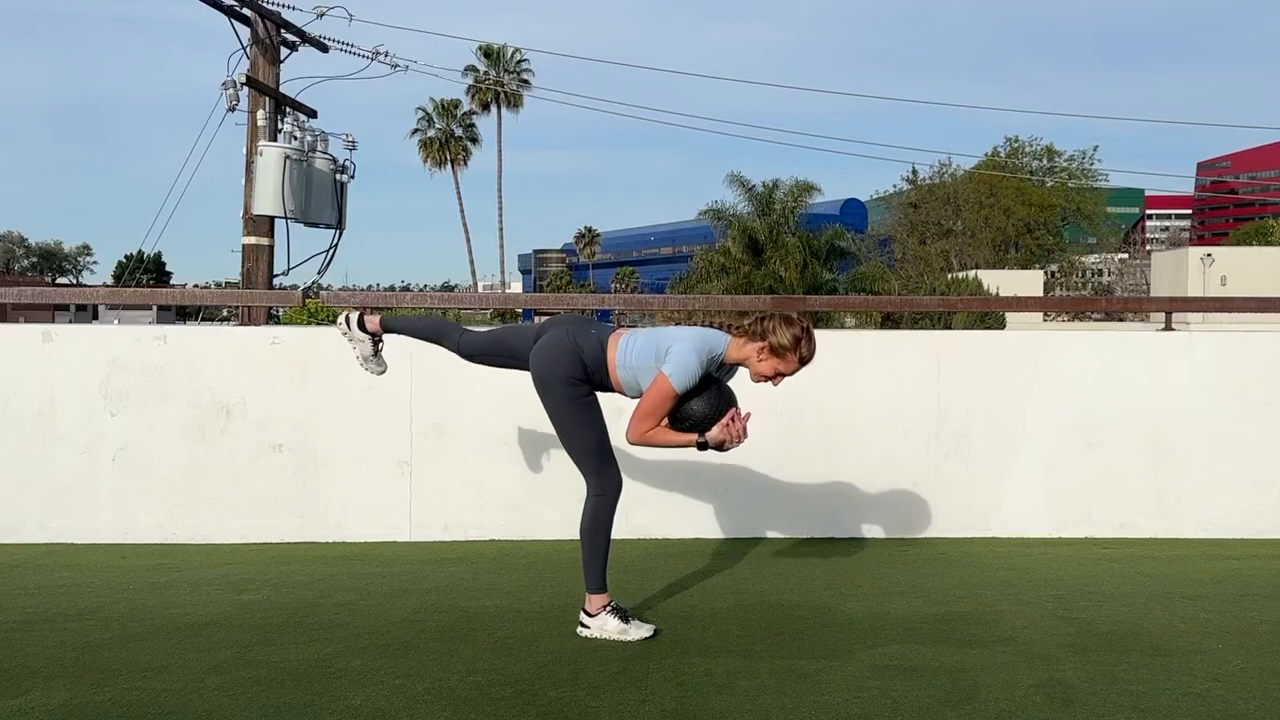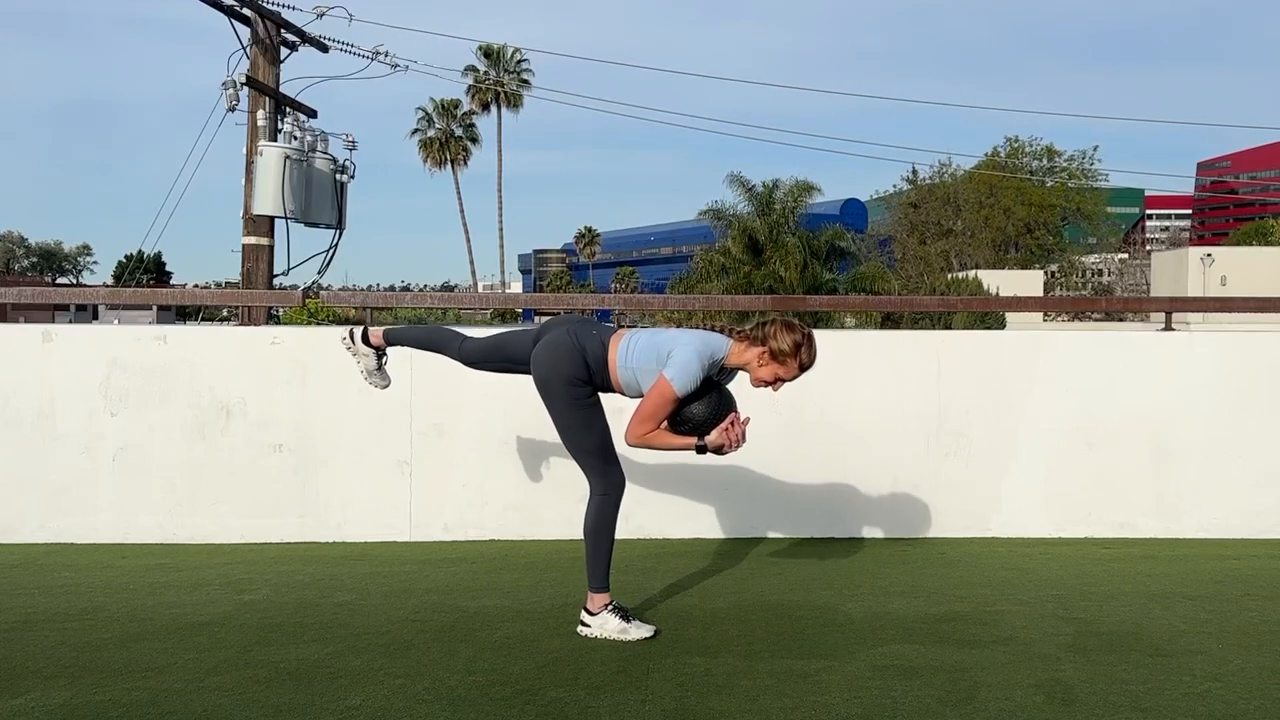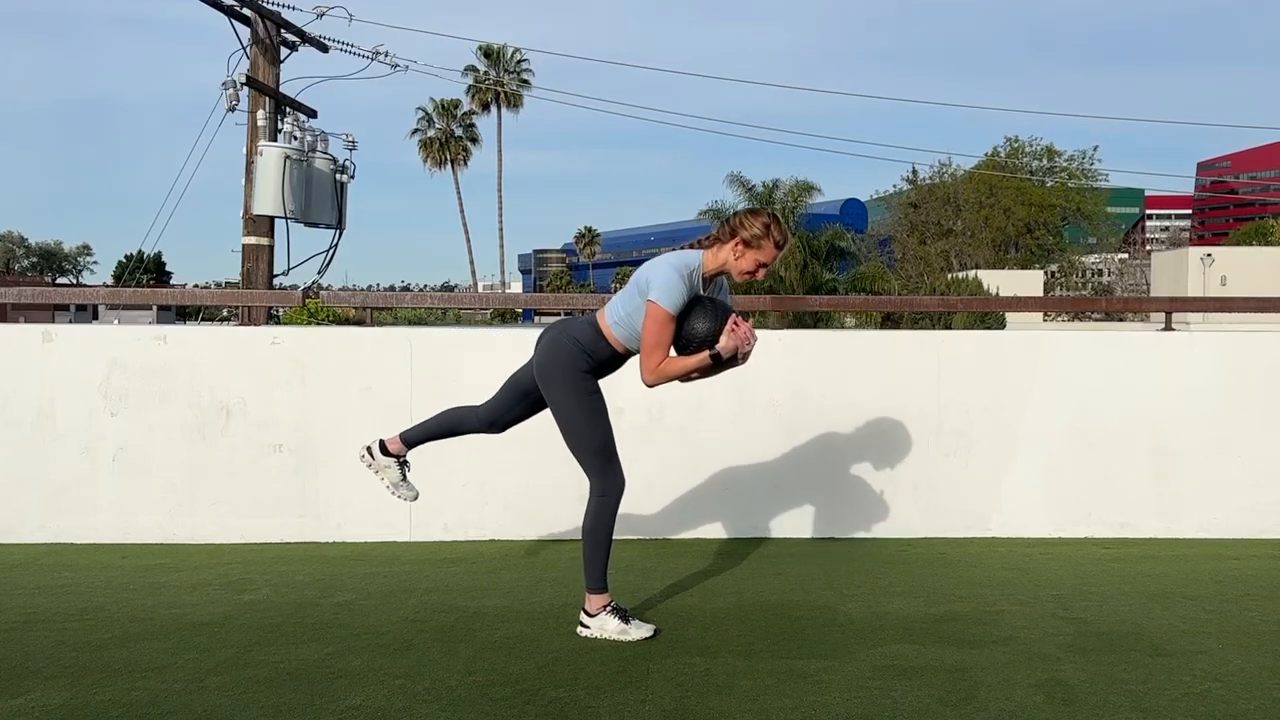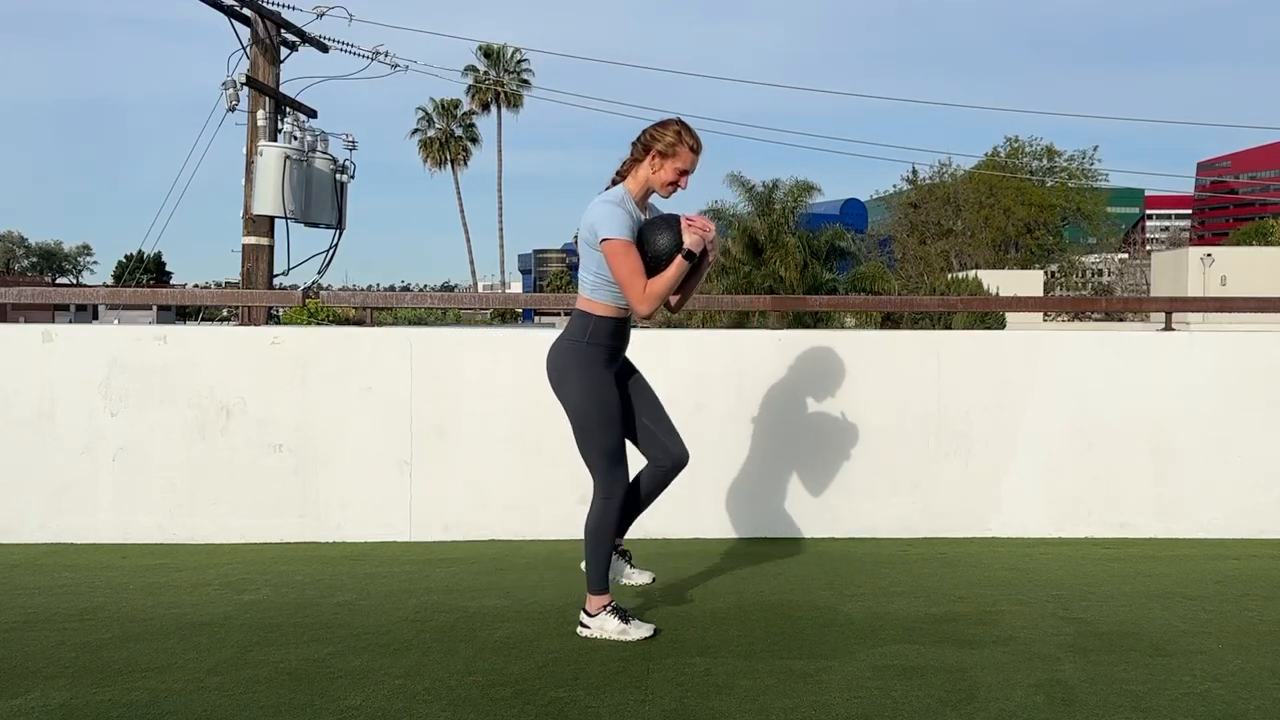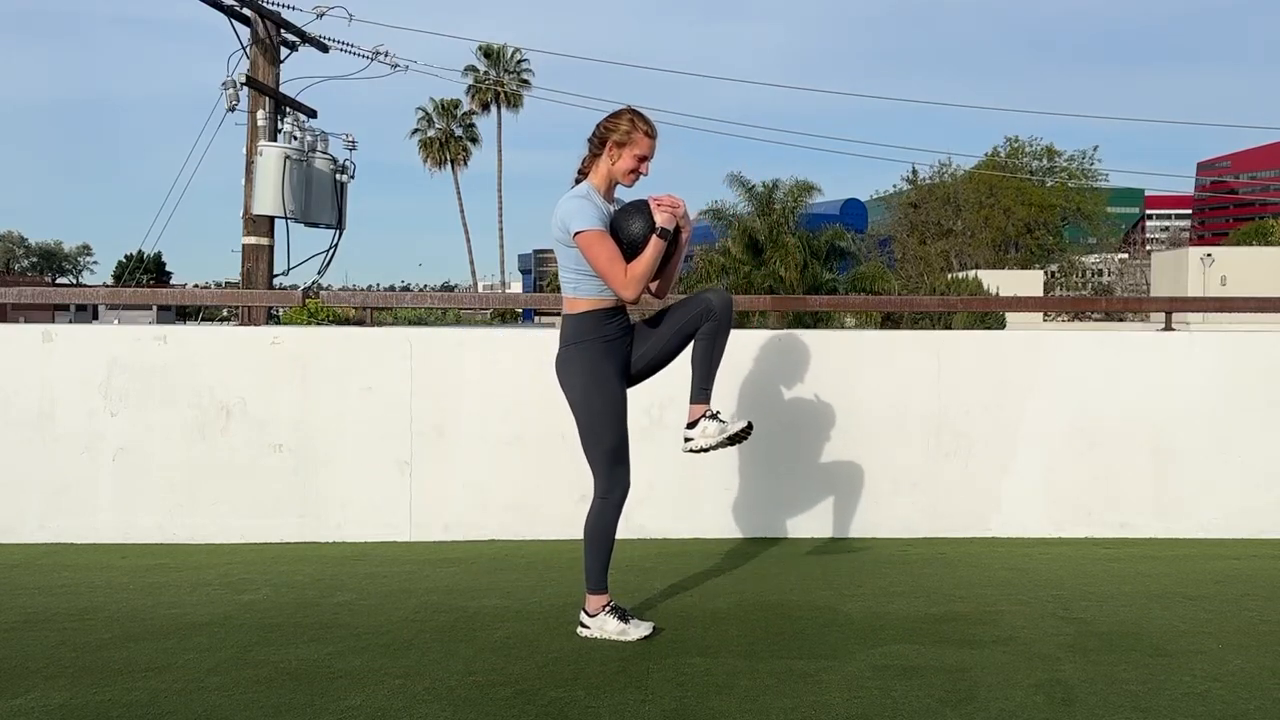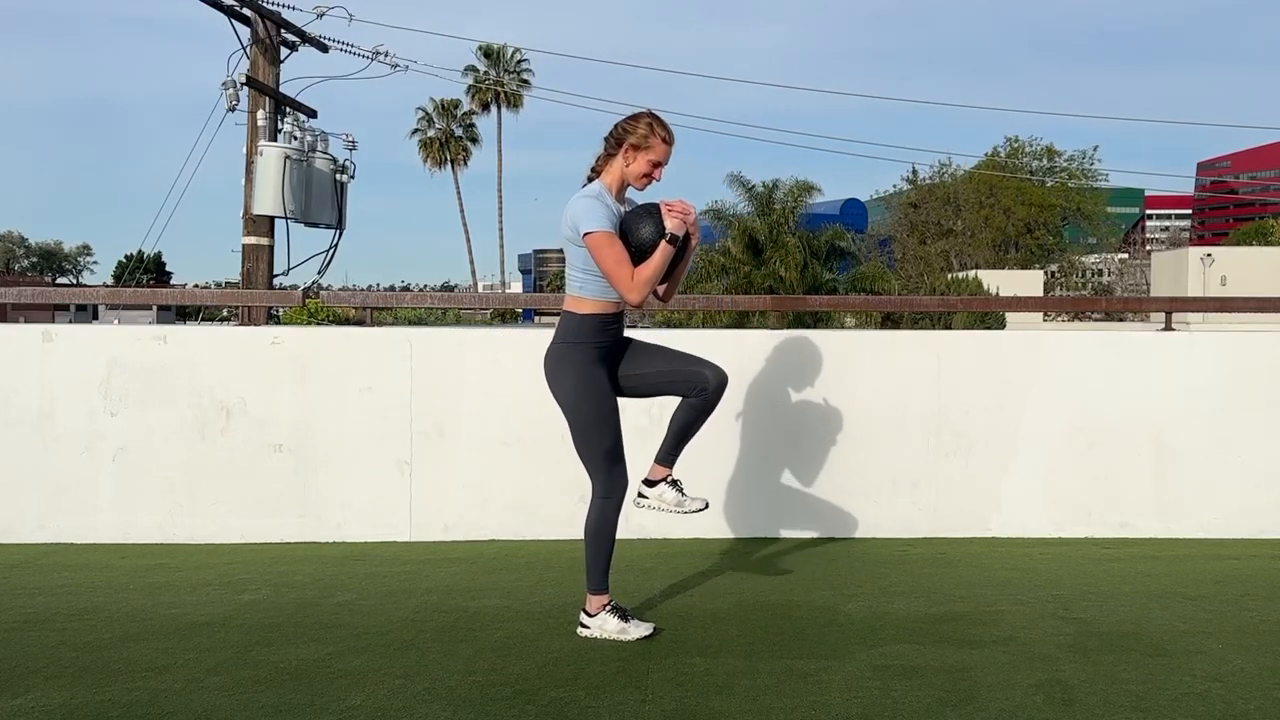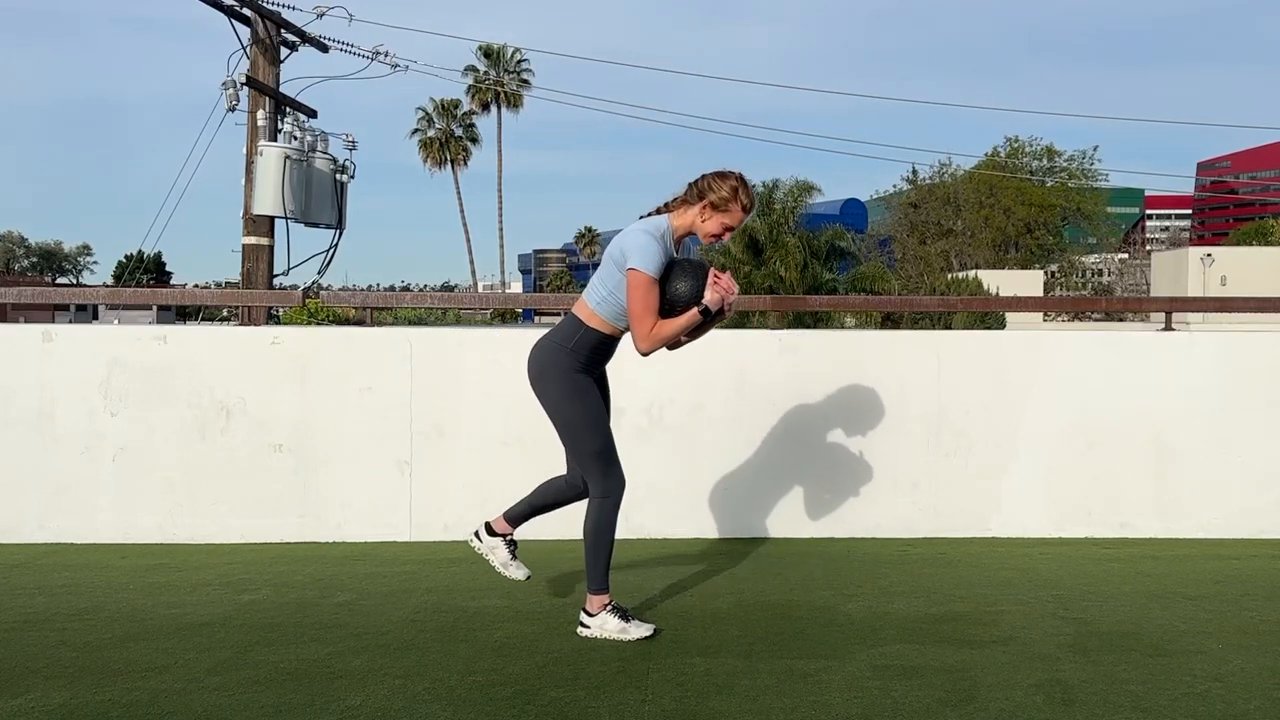
dt=0.4s
person 1, frame 1
left shoulder: (725, 356)
right shoulder: (694, 356)
right elbow: (640, 431)
left wrist: (718, 433)
right wrist: (706, 440)
left hip: (571, 337)
right hip: (562, 364)
left knee: (470, 342)
right knee: (605, 484)
left ankle: (370, 327)
right ankle: (596, 611)
person 1, frame 2
left shoulder: (726, 358)
right shoulder: (697, 361)
left elbow: (680, 413)
right elbow: (638, 433)
left wrist: (718, 438)
right wrist: (704, 443)
left hip: (572, 337)
right hip: (564, 365)
left knee: (469, 351)
right knee: (608, 483)
left ankle: (374, 339)
right ankle: (597, 610)
person 1, frame 3
left shoulder: (714, 284)
right shoulder: (675, 274)
left elbow: (685, 366)
right elbow: (653, 372)
left wrist: (730, 354)
right wrist: (717, 353)
left hip: (566, 348)
right hip: (567, 363)
left knee: (490, 418)
right knee: (608, 483)
left ankle: (392, 449)
right ankle: (596, 611)
person 1, frame 4
left shoulder: (646, 211)
right shoulder: (610, 210)
left elbow: (673, 302)
right elbow: (644, 303)
left wrist: (697, 255)
right wrist: (690, 253)
left hip: (608, 356)
right hip: (581, 356)
left knee: (671, 456)
right knee: (611, 481)
left ankle: (608, 551)
right ankle: (596, 611)
person 1, frame 5
left shoulder: (616, 206)
right shoulder: (578, 207)
left elbow: (658, 287)
right elbow: (628, 286)
left wrist: (680, 237)
right wrist: (661, 230)
left hip: (624, 343)
right hip: (588, 352)
left knee: (715, 303)
right knee: (613, 482)
left ankle: (698, 420)
right ankle: (595, 611)
person 1, frame 6
left shoulder: (627, 208)
right shoulder: (590, 207)
left elbow: (663, 292)
right elbow: (633, 291)
left wrist: (686, 242)
right wrist: (670, 236)
left hip: (613, 348)
right hip: (578, 355)
left knee: (709, 380)
right knee: (610, 483)
left ankle: (658, 480)
right ankle: (596, 611)
person 1, frame 7
left shoulder: (680, 245)
right shoulder: (647, 241)
left elbow: (674, 338)
right elbow: (647, 340)
left wrist: (717, 310)
right wrist: (705, 305)
left hip: (586, 363)
right hip: (563, 364)
left knee: (585, 479)
right knee: (606, 483)
left ankle: (496, 531)
right ankle: (596, 611)
